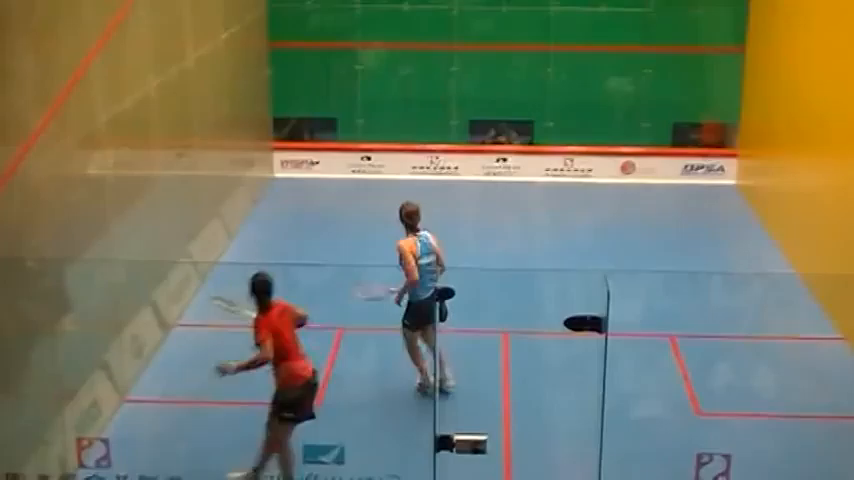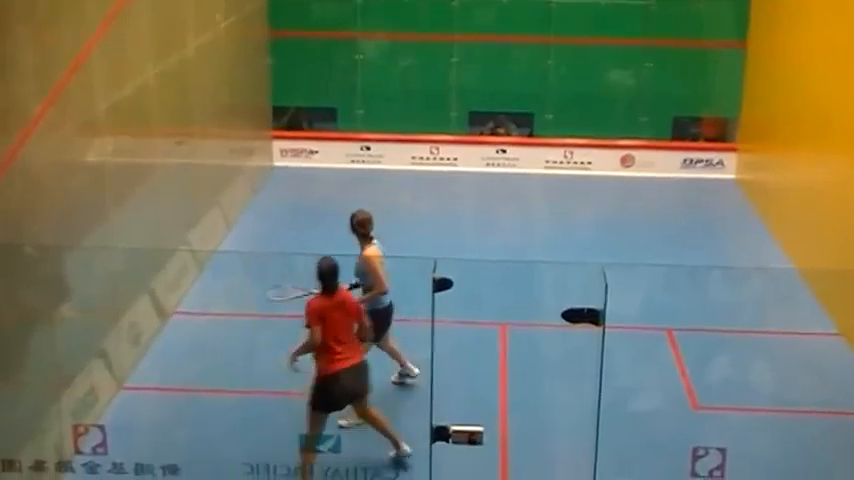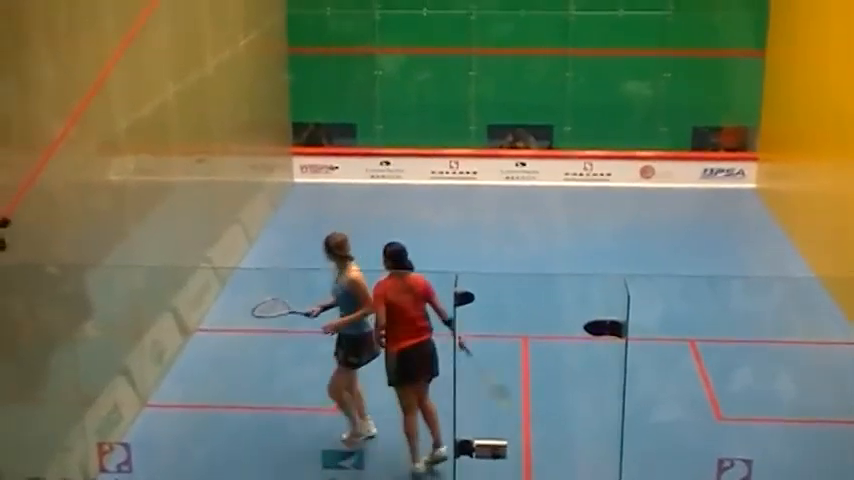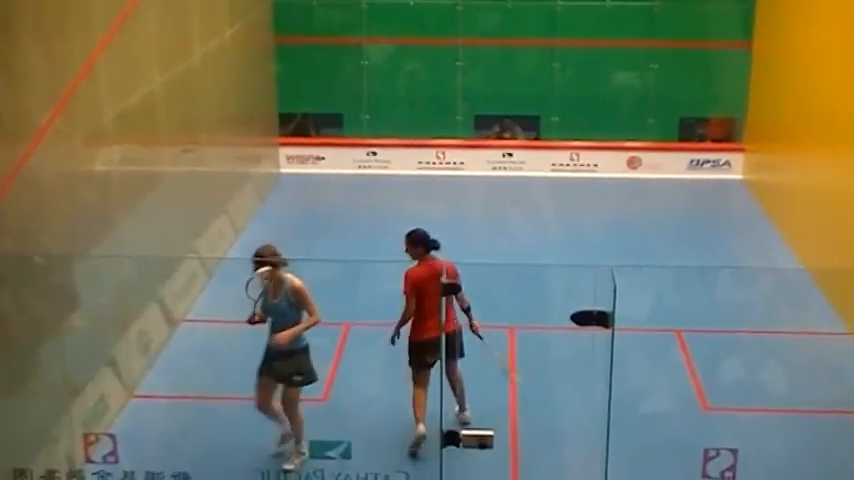
dt=0.3s
person 1, frame 1
left shoulder: (262, 321)
right shoulder: (283, 307)
left elbow: (266, 356)
right elbow: (303, 318)
left wrist: (235, 368)
left hip: (295, 382)
right hip: (306, 374)
left knee: (279, 439)
right knee: (274, 431)
person 1, frame 2
left shoulder: (314, 305)
right shoulder: (350, 299)
left elbow: (316, 341)
right elbow: (365, 332)
left wrist: (296, 354)
left hip: (331, 373)
right hip: (356, 365)
left knee: (314, 429)
right knee: (365, 411)
right ankle: (400, 447)
person 1, frame 3
left shoulder: (382, 288)
right shoulder: (420, 282)
left elbow: (381, 323)
right elbow: (441, 310)
left wrist: (378, 335)
right wrist: (455, 332)
left hip: (399, 352)
right hip: (423, 346)
left knee: (408, 408)
right knee: (423, 400)
left ankle: (416, 461)
right ankle: (438, 447)
person 1, frame 4
left shoulder: (412, 274)
right shoulder: (448, 267)
left elbow: (410, 310)
right elbow: (460, 297)
left wrist: (397, 328)
right wrist: (471, 319)
left hip: (423, 336)
right hip: (450, 330)
left knee: (420, 385)
right knee: (453, 372)
left ankle: (420, 427)
right ankle: (463, 412)
person 2, frame 1
left shoulder: (404, 245)
right shoulder: (429, 237)
left elbow: (413, 278)
right elbow: (441, 267)
left wrist: (401, 293)
left hip: (419, 302)
right hip: (434, 296)
left knee: (411, 343)
right knee: (431, 338)
left ankle: (426, 382)
right ankle: (445, 379)
person 2, frame 2
left shoulder: (368, 255)
right shoulder: (374, 246)
left elbow: (382, 288)
left wrist: (358, 302)
left hip: (376, 312)
right hip: (383, 307)
right knee: (382, 342)
right ankle: (407, 370)
person 2, frame 3
left shoulder: (353, 277)
right shoulder: (340, 272)
left elbow: (371, 307)
left wrist: (341, 322)
right wrist: (322, 307)
left hip: (357, 338)
right hip: (347, 335)
left knee: (334, 389)
right knee: (349, 384)
left ankle: (358, 428)
right ankle: (364, 426)
person 2, frame 4
left shoulder: (294, 286)
right shoulder: (267, 284)
left elbow: (315, 317)
left wrist: (291, 333)
right wrist: (257, 317)
left hip: (295, 352)
right hip: (274, 350)
left knee: (289, 406)
right knee: (262, 403)
left ankle: (300, 448)
right ankle: (286, 429)
